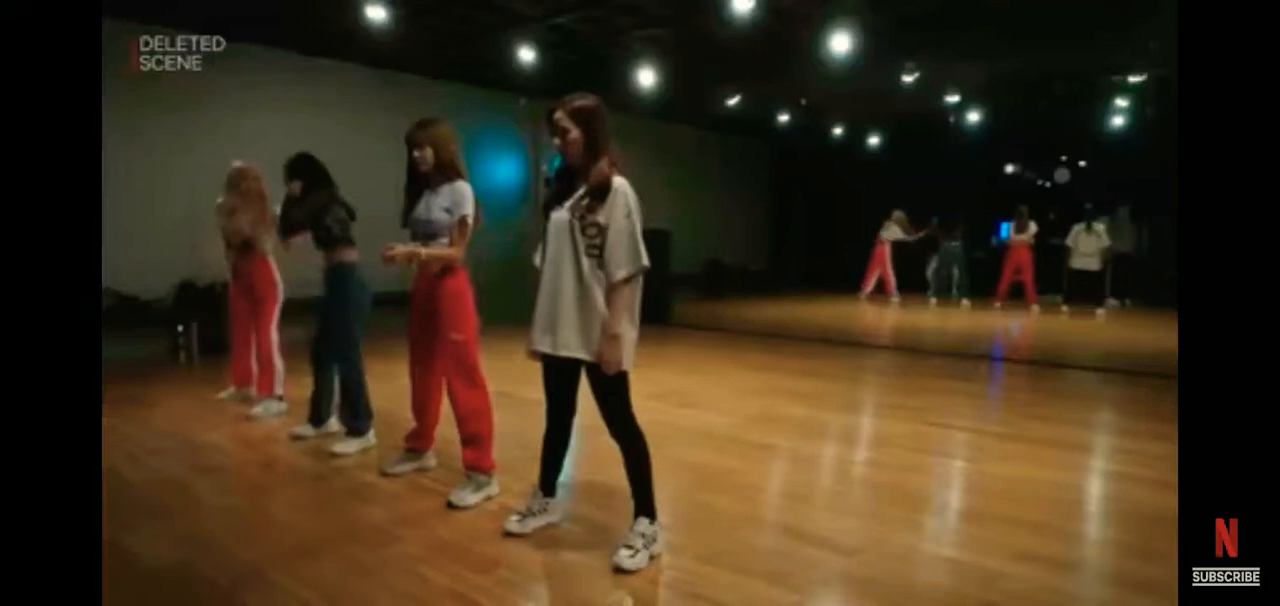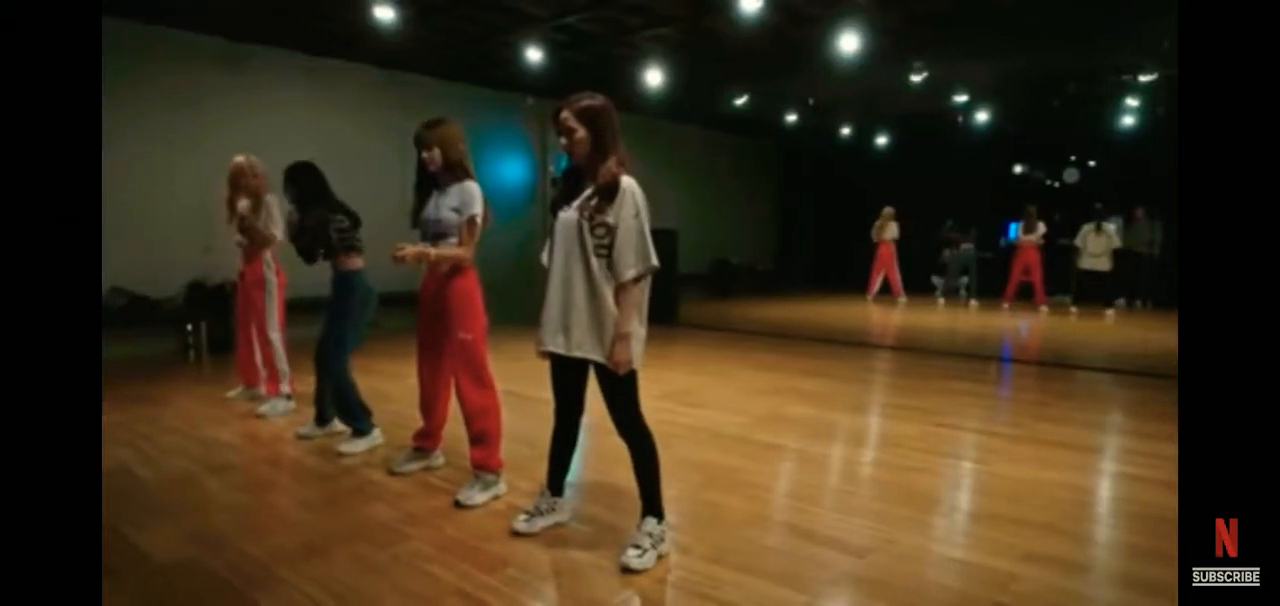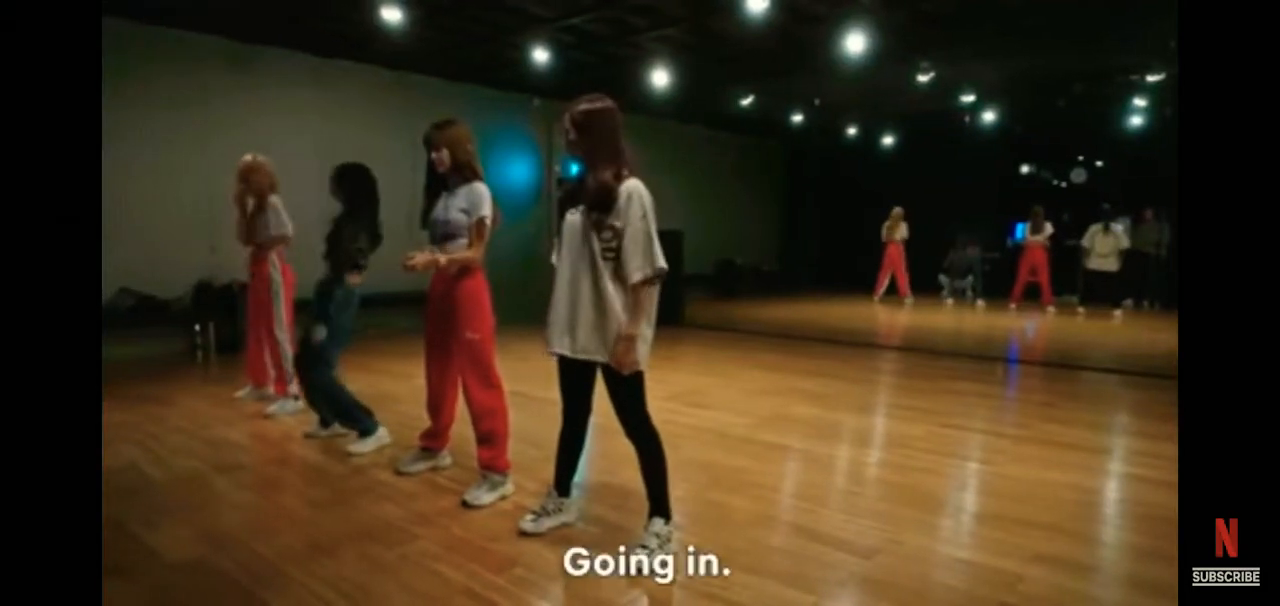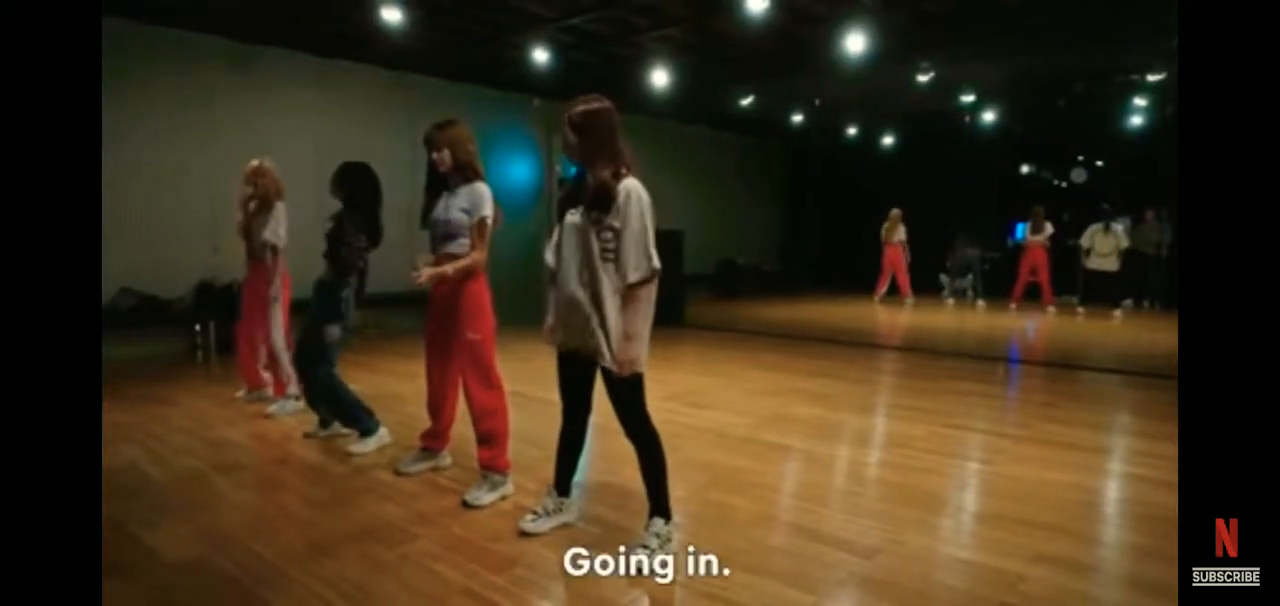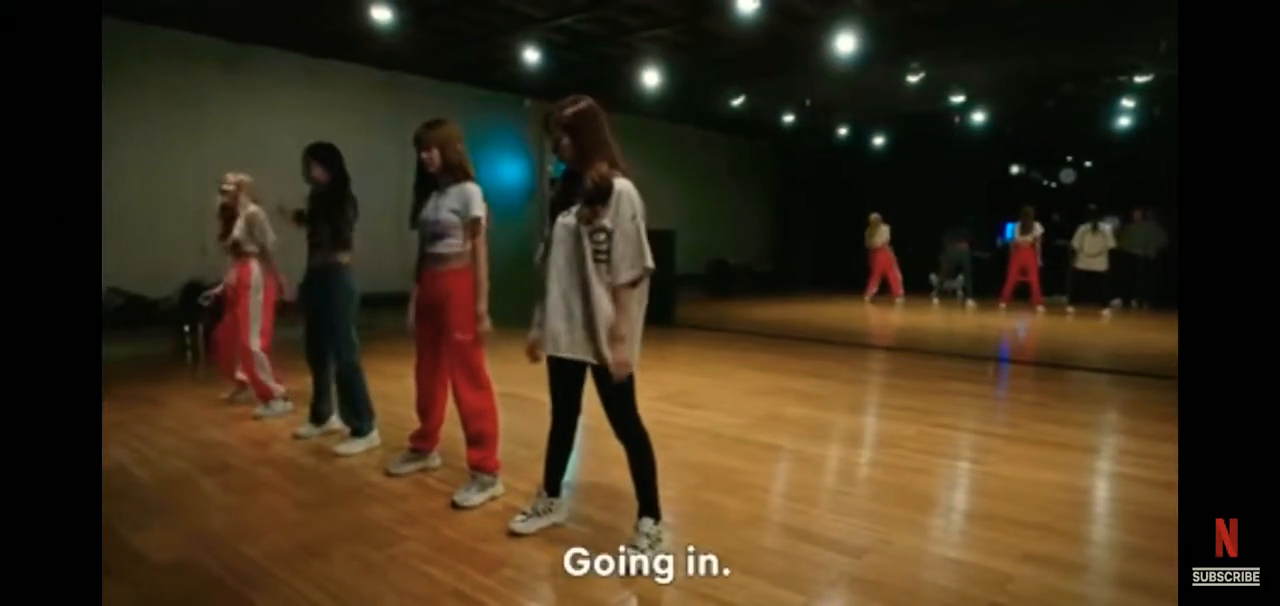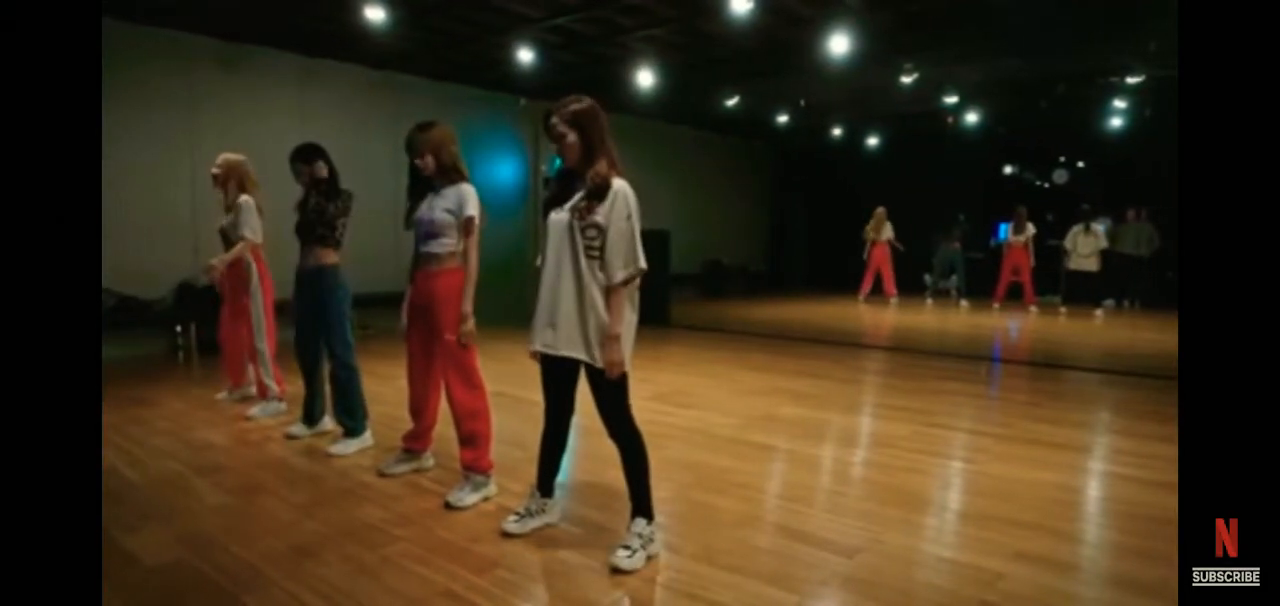
dt=0.5s
person 1, frame 1
left shoulder: (616, 191)
right shoulder: (563, 190)
left elbow: (625, 272)
right elbow: (550, 266)
left wrist: (614, 334)
right wrist: (539, 326)
left hip: (598, 334)
right hip: (559, 330)
left knee: (620, 423)
right knee: (557, 416)
left ankle: (647, 524)
right ankle: (546, 500)
person 1, frame 2
left shoulder: (624, 190)
right shoulder: (570, 190)
left elbow: (633, 272)
right elbow: (556, 265)
left wrist: (623, 334)
right wrist: (546, 324)
left hip: (606, 333)
right hip: (567, 330)
left knee: (628, 422)
right knee: (566, 415)
left ankle: (653, 523)
right ankle: (554, 499)
person 1, frame 3
left shoulder: (630, 193)
right shoulder: (579, 191)
left elbow: (645, 274)
right elbow: (565, 265)
left wrist: (630, 335)
right wrist: (555, 321)
left hip: (614, 335)
right hip: (574, 330)
left knee: (635, 423)
right knee: (573, 415)
left ankle: (660, 522)
right ankle: (561, 498)
person 1, frame 4
left shoulder: (628, 192)
right shoulder: (578, 191)
left elbow: (640, 273)
left wrist: (631, 336)
right wrist: (553, 314)
left hip: (612, 333)
right hip: (574, 329)
left knee: (635, 423)
right knee: (573, 415)
left ankle: (661, 522)
right ankle: (561, 498)
person 1, frame 5
left shoulder: (620, 192)
right shoulder: (568, 193)
left elbow: (630, 274)
right elbow: (553, 269)
left wrist: (621, 337)
right wrist: (539, 326)
left hip: (603, 335)
right hip: (564, 331)
left knee: (625, 423)
right knee: (562, 416)
left ankle: (650, 523)
right ankle: (550, 499)
person 1, frame 6
left shoulder: (615, 192)
right shoulder: (563, 192)
left elbow: (622, 273)
right elbow: (551, 267)
left wrist: (614, 336)
right wrist: (539, 327)
left hip: (597, 334)
right hip: (558, 331)
left knee: (618, 423)
right knee: (556, 416)
left ankle: (644, 524)
right ankle: (544, 500)
person 2, frame 1
left shoulder: (458, 190)
right shoulder: (421, 191)
left elbow: (456, 253)
right elbow: (420, 243)
left wrist: (415, 253)
right wrist: (404, 254)
left hip: (450, 287)
right hip: (423, 286)
left knee: (463, 379)
right knee: (423, 373)
left ankle: (481, 472)
right ankle: (420, 448)
person 2, frame 2
left shoulder: (467, 190)
right shoulder: (430, 191)
left elbow: (465, 253)
right elbow: (430, 244)
left wrist: (424, 253)
right wrist: (413, 254)
left hip: (459, 287)
right hip: (431, 286)
left knee: (472, 378)
right knee: (431, 372)
left ankle: (489, 471)
right ankle: (427, 447)
person 2, frame 3
left shoulder: (476, 191)
right shoulder: (440, 192)
left elbow: (476, 255)
right elbow: (439, 246)
left wrist: (434, 259)
right wrist: (424, 258)
left hip: (467, 288)
right hip: (439, 288)
left knee: (479, 379)
right knee: (438, 373)
left ankle: (496, 471)
right ankle: (435, 447)
person 2, frame 4
left shoulder: (478, 191)
right shoulder: (440, 193)
left elbow: (480, 256)
right elbow: (438, 249)
left wrist: (438, 271)
right wrist: (426, 267)
left hip: (467, 289)
right hip: (440, 291)
left knee: (480, 380)
right knee: (439, 375)
left ankle: (497, 471)
right ankle: (435, 447)
person 2, frame 5
left shoulder: (467, 192)
right shoulder: (430, 194)
left elbow: (479, 254)
right elbow: (423, 253)
left wrist: (481, 308)
right wrist: (414, 297)
left hip: (458, 289)
right hip: (430, 290)
left knee: (469, 382)
right knee: (428, 376)
left ankle: (486, 472)
right ankle: (425, 448)
person 2, frame 6
left shoulder: (463, 192)
right shoulder: (425, 195)
left elbow: (471, 255)
right elbow: (418, 252)
left wrist: (467, 309)
right wrist: (408, 298)
left hip: (449, 288)
right hip: (422, 289)
left knee: (462, 382)
right knee: (421, 377)
left ankle: (479, 472)
right ankle: (417, 448)
person 3, frame 1
left shoulder: (320, 200)
right shoulder: (323, 202)
left elbow: (287, 228)
right elbow: (295, 227)
left wrist: (293, 198)
right wrist: (296, 200)
left hip: (346, 282)
right hip: (337, 281)
left knee: (346, 355)
right knee: (322, 353)
left ankle: (361, 430)
right ankle: (322, 419)
person 3, frame 2
left shoulder: (318, 213)
right shoulder: (328, 209)
left elbow: (310, 255)
right elbow: (317, 251)
left wrist: (294, 228)
right wrist: (299, 226)
left hip: (352, 288)
right hip: (347, 286)
left knee: (334, 361)
right knee: (325, 356)
left ankle: (365, 430)
right ankle: (327, 419)
person 3, frame 3
left shoulder: (350, 223)
right shoulder: (358, 220)
left elbow: (341, 272)
left wrist: (322, 320)
left hip: (337, 300)
right hip: (339, 297)
left knee: (317, 370)
right knee: (306, 363)
left ankle: (372, 430)
right ankle: (331, 420)
person 3, frame 4
left shoulder: (350, 222)
right shoulder: (357, 219)
left elbow: (347, 271)
left wrist: (335, 318)
right wrist: (354, 304)
left hip: (333, 298)
right hip: (329, 295)
left knee: (319, 370)
right knee: (306, 362)
left ankle: (372, 429)
right ankle: (331, 420)
person 3, frame 5
left shoulder: (344, 201)
right shoulder: (317, 200)
left elbow: (334, 238)
left wrist: (302, 220)
right wrist: (306, 283)
left hip: (337, 280)
right hip: (317, 280)
left knee: (344, 355)
right knee: (317, 352)
left ankle: (365, 430)
right ankle: (324, 417)
person 3, frame 6
left shoulder: (341, 198)
right shoulder: (308, 201)
left elbow: (319, 215)
left wrist: (320, 182)
left hip: (328, 280)
right hip: (306, 279)
left knee: (339, 354)
right knee: (307, 352)
left ankle: (358, 430)
right ankle: (315, 417)
person 4, frame 1
left shoulder: (266, 209)
right shoulder: (225, 207)
right elbow: (228, 237)
right wrist: (230, 252)
left hip: (264, 271)
right hip: (240, 270)
left knee: (266, 333)
right knee: (240, 330)
left ankle: (274, 396)
right ankle: (244, 384)
person 4, frame 2
left shoulder: (267, 201)
right shoulder: (241, 203)
left elbow: (272, 239)
right elbow: (239, 236)
left wrist: (249, 220)
right wrist: (239, 220)
left hip: (265, 270)
right hip: (247, 268)
left knee: (269, 331)
right knee: (245, 329)
left ankle: (282, 394)
right ankle: (253, 383)
person 4, frame 3
left shoulder: (271, 201)
right shoulder: (251, 203)
left elbow: (285, 235)
right elbow: (246, 235)
left wrist: (256, 240)
right wrist: (246, 238)
left hip: (274, 270)
right hip: (257, 269)
left knee: (278, 331)
right knee: (257, 329)
left ankle: (290, 394)
right ankle: (262, 383)
person 4, frame 4
left shoulder: (276, 207)
right shoulder: (251, 208)
left elbow: (278, 248)
right elbow: (250, 244)
left wrist: (276, 282)
left hip: (270, 275)
right hip: (254, 274)
left knee: (274, 336)
right knee: (248, 333)
left ankle: (290, 395)
right ankle: (259, 384)
person 4, frame 5
left shoulder: (253, 212)
right shoulder: (231, 217)
left elbow: (267, 248)
left wrist: (278, 279)
right wrist: (220, 288)
left hip: (255, 278)
right hip: (238, 279)
left knee: (250, 341)
right knee: (226, 337)
left ankle: (277, 398)
right ankle: (243, 385)
person 4, frame 6
left shoulder: (244, 202)
right shoulder: (229, 203)
left elbow: (249, 242)
left wrist: (221, 261)
right wrist: (223, 268)
left hip: (249, 272)
right hip: (235, 273)
left knee: (257, 336)
right knee: (231, 333)
left ankle: (273, 398)
right ankle: (242, 383)
